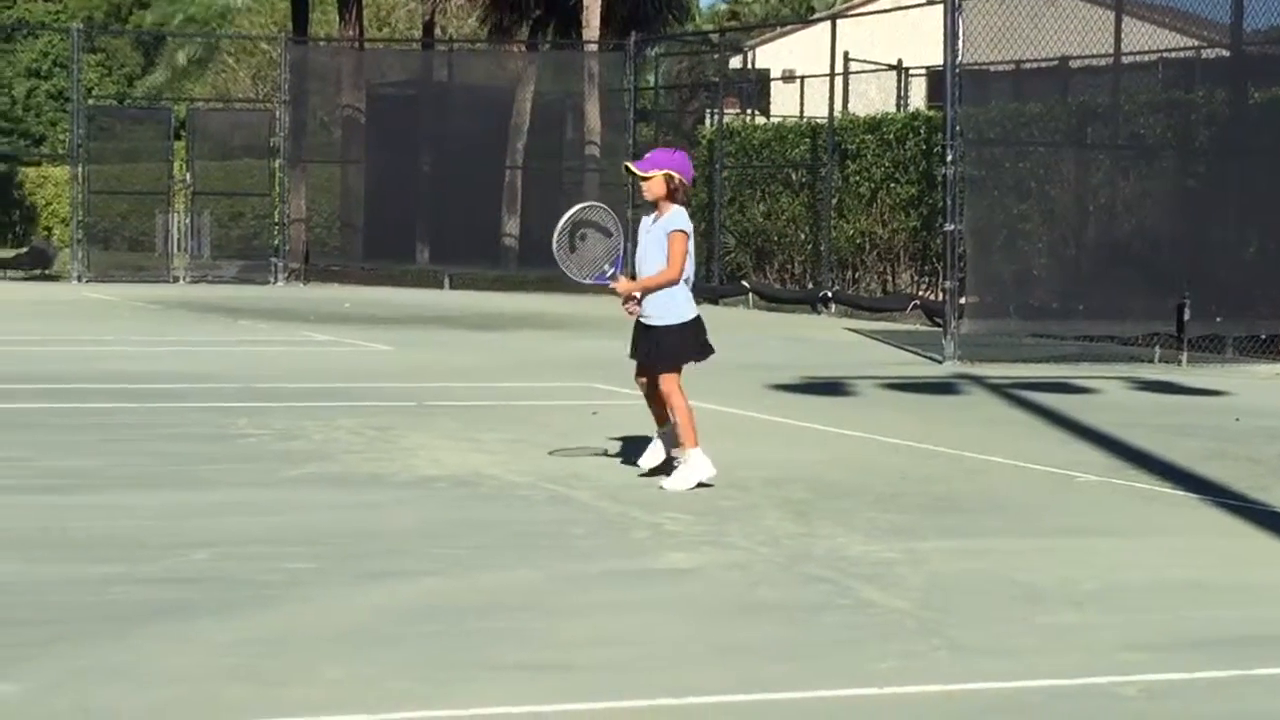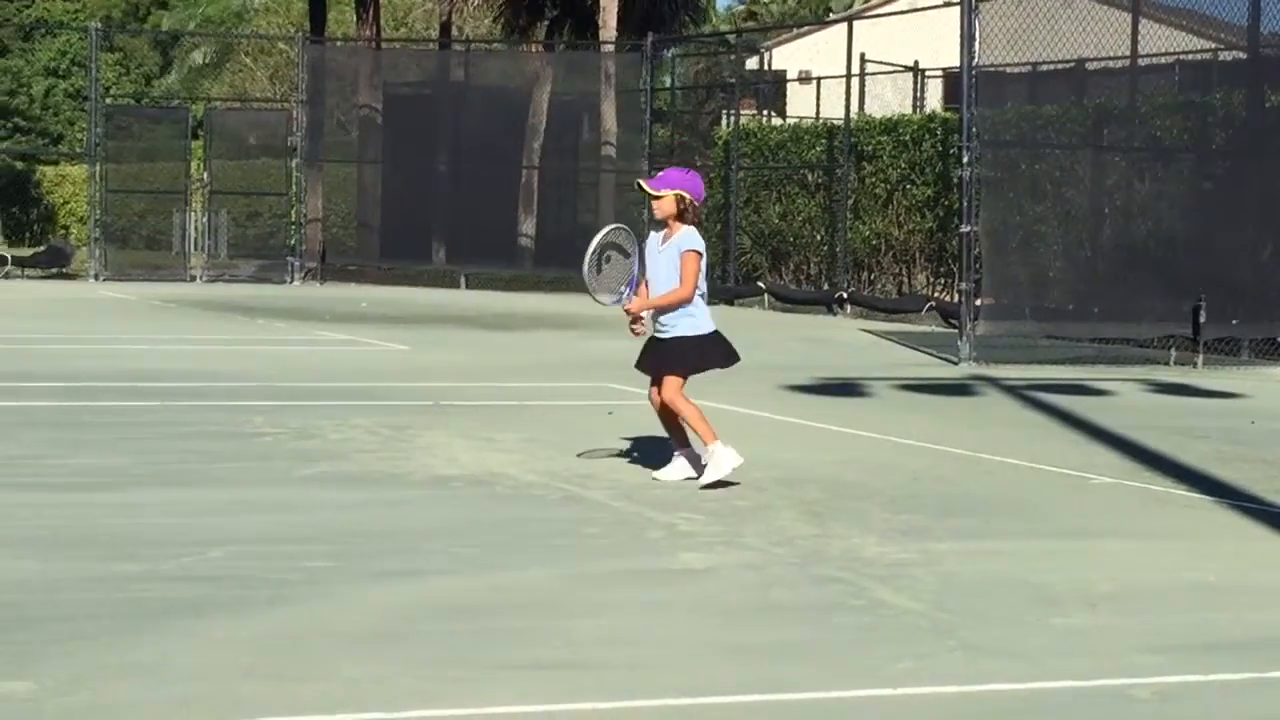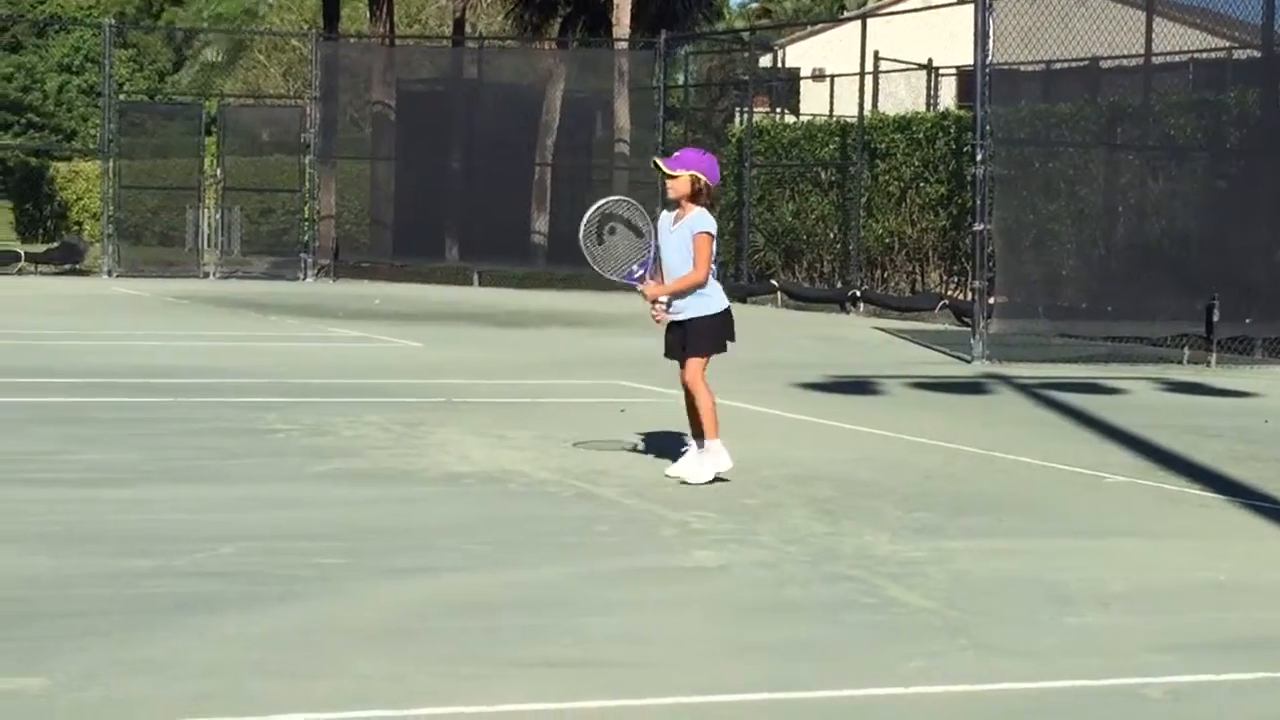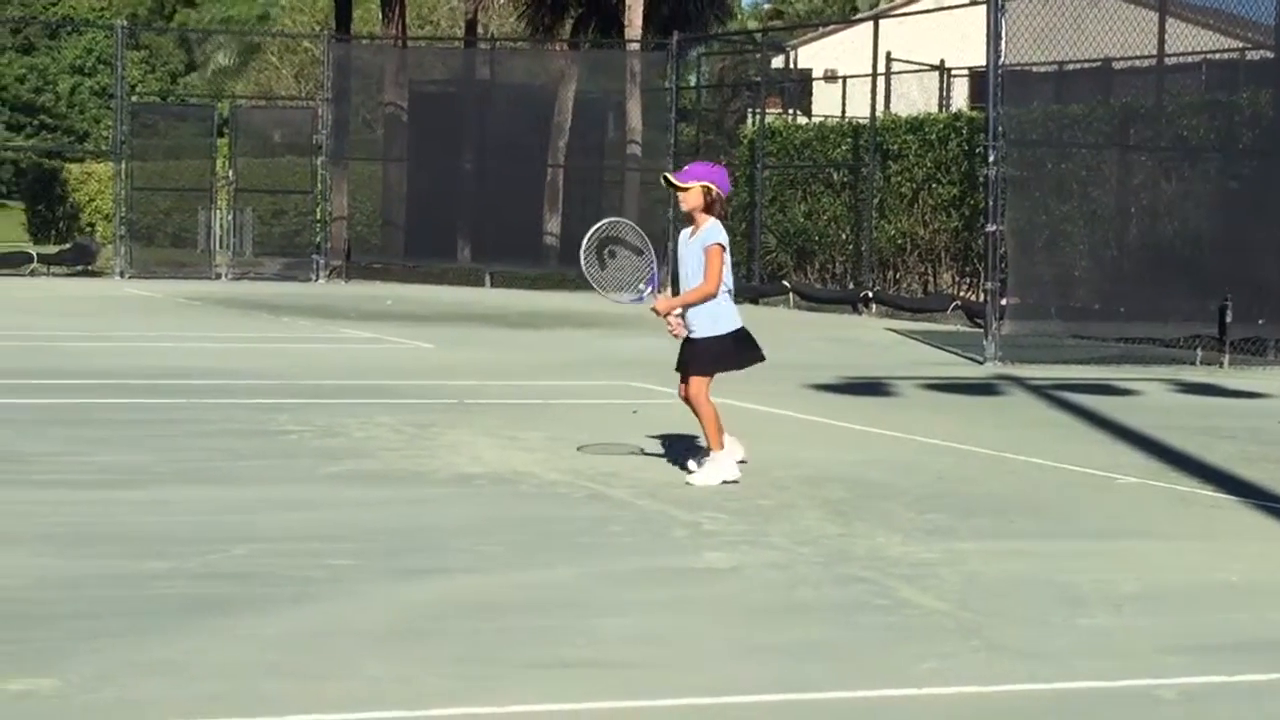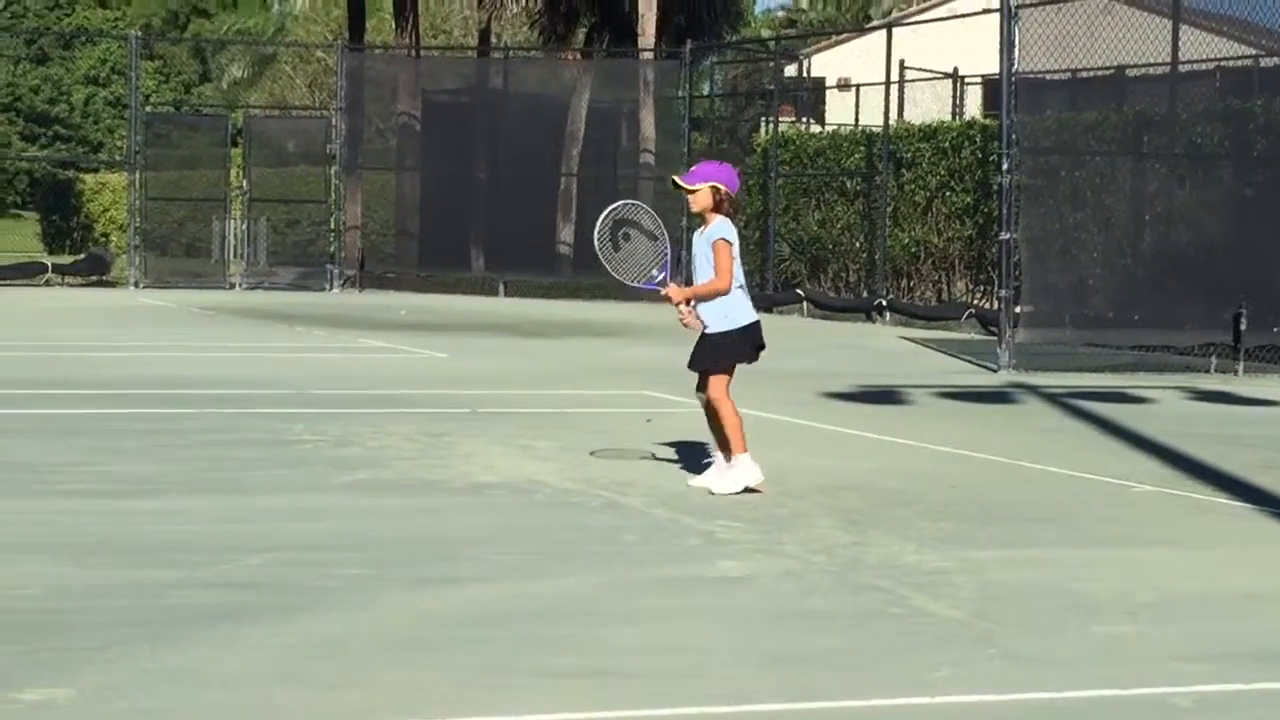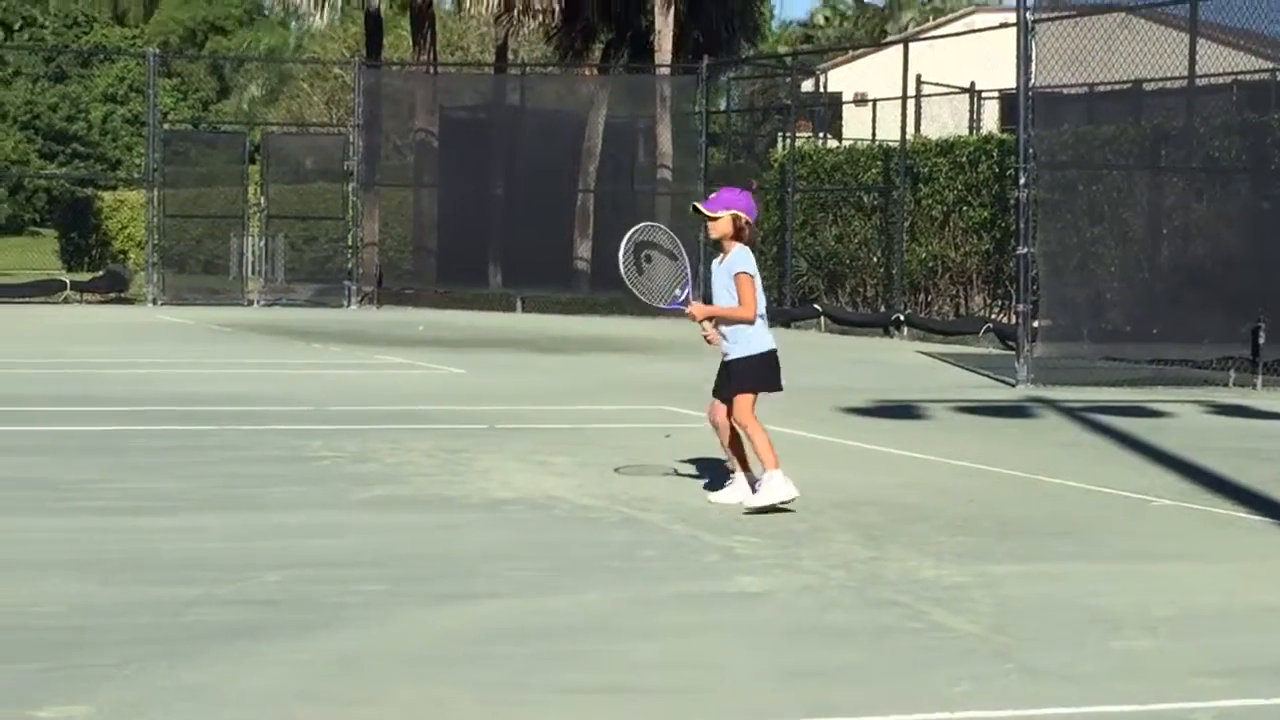
dt=0.2s
person 1, frame 1
left shoulder: (677, 220)
right shoulder: (648, 221)
left elbow: (673, 272)
left wrist: (633, 286)
right wrist: (632, 294)
left hip: (673, 319)
right hip: (650, 318)
left knee: (669, 387)
right knee: (645, 380)
left ankle: (695, 460)
right ankle: (665, 438)
person 1, frame 2
left shoulder: (689, 239)
right shoulder: (654, 238)
left elbow: (686, 291)
right elbow: (647, 284)
left wrist: (644, 306)
right wrist: (638, 315)
left hip: (690, 330)
right hip: (663, 332)
left knee: (671, 395)
right knee: (657, 397)
left ankle: (719, 451)
right ankle: (685, 457)
person 1, frame 3
left shoulder: (702, 222)
right shoulder: (665, 219)
left elbow: (701, 275)
left wrist: (660, 291)
right wrist: (659, 302)
left hip: (704, 312)
right hip: (680, 314)
left knee: (693, 377)
right knee: (686, 379)
left ankle: (714, 453)
right ankle: (701, 446)
person 1, frame 4
left shoulder: (712, 233)
right shoulder: (686, 235)
left elbow: (711, 286)
left wrist: (672, 305)
right wrist: (678, 315)
left hip: (717, 328)
right hip: (698, 328)
left knee: (699, 390)
right knee: (687, 392)
left ankle: (719, 459)
right ankle: (725, 444)
person 1, frame 5
left shoulder: (720, 230)
right shoulder: (702, 233)
left elbow: (722, 282)
left wrist: (684, 293)
right wrist: (691, 309)
left hip: (732, 326)
right hip: (715, 328)
left knee: (717, 394)
right knee: (704, 393)
left ankle: (743, 464)
right ankle: (725, 462)
person 1, frame 6
left shoulder: (740, 259)
right shoulder: (719, 261)
left elbow: (749, 310)
left wrist: (708, 313)
right wrist: (715, 328)
left hip: (753, 351)
right hip: (735, 352)
left knee: (742, 413)
right knee: (718, 413)
left ankle: (776, 481)
right ankle: (743, 482)
